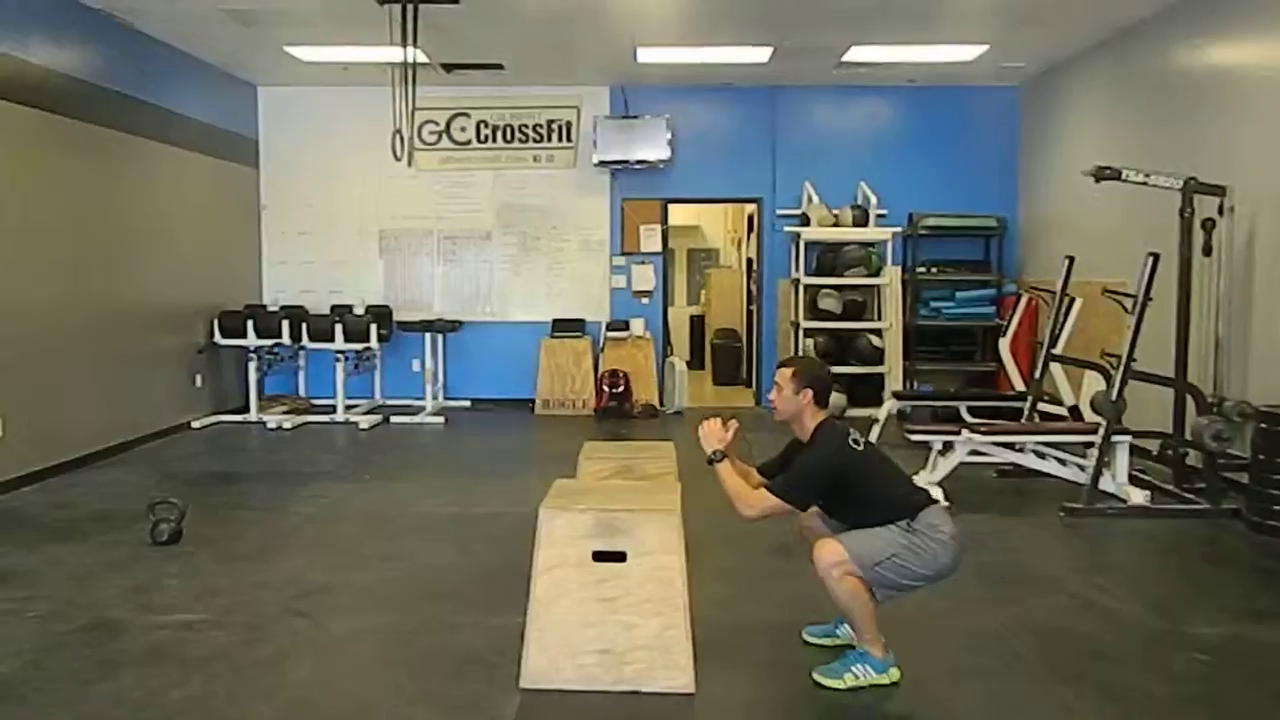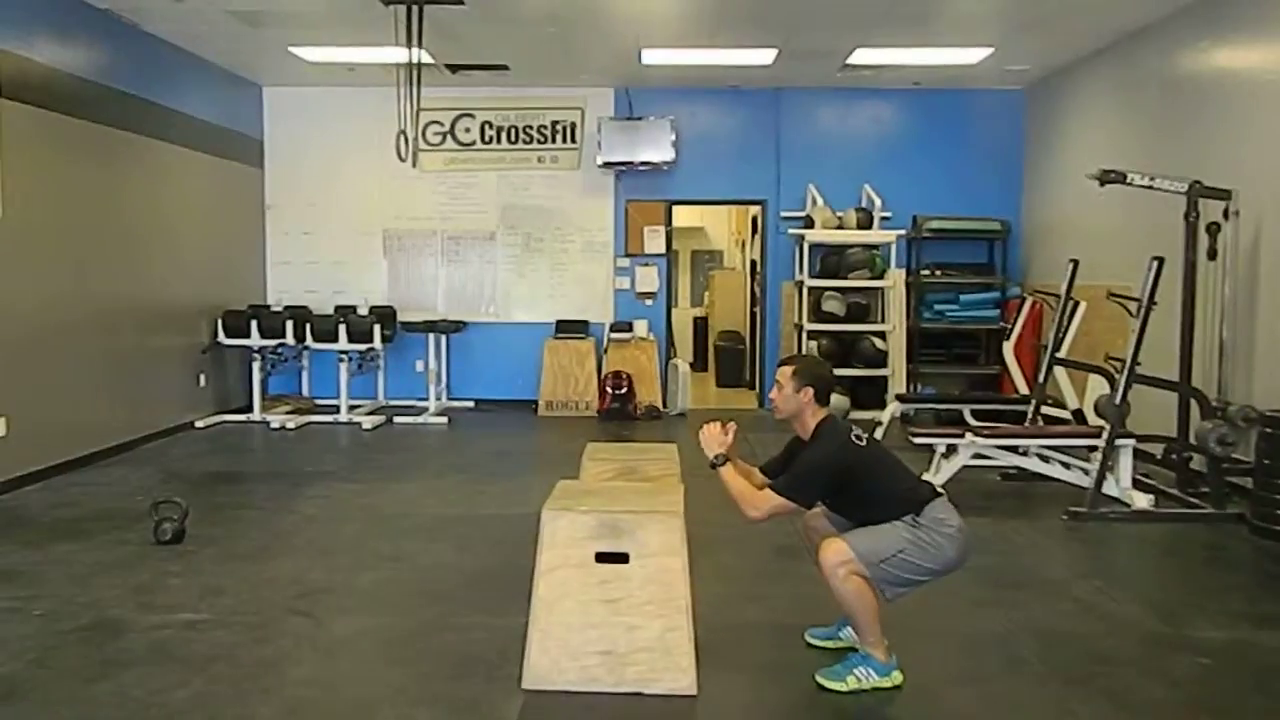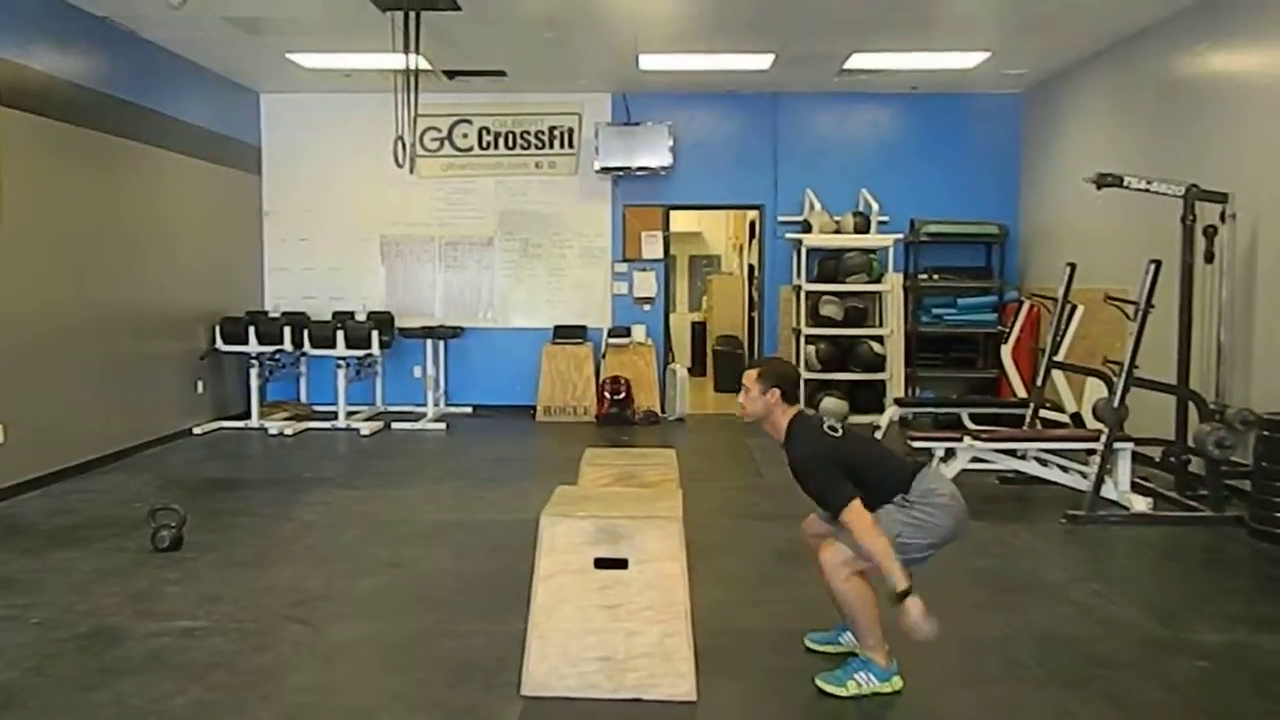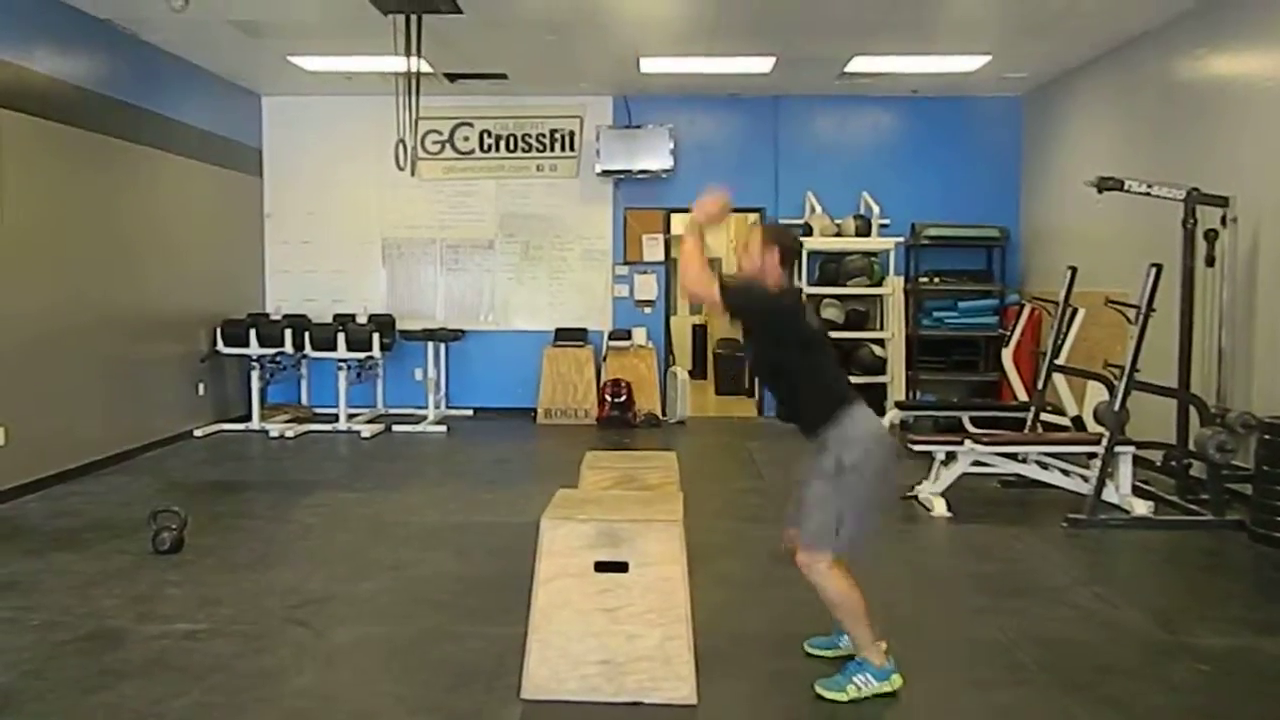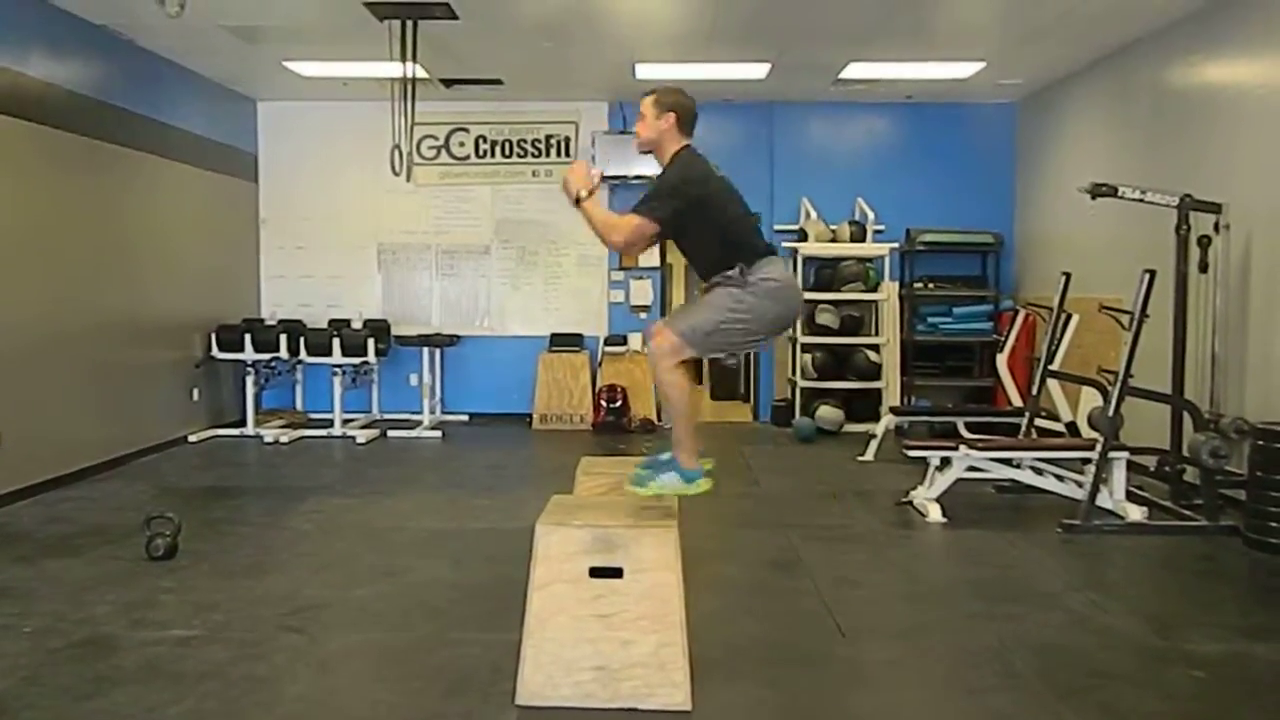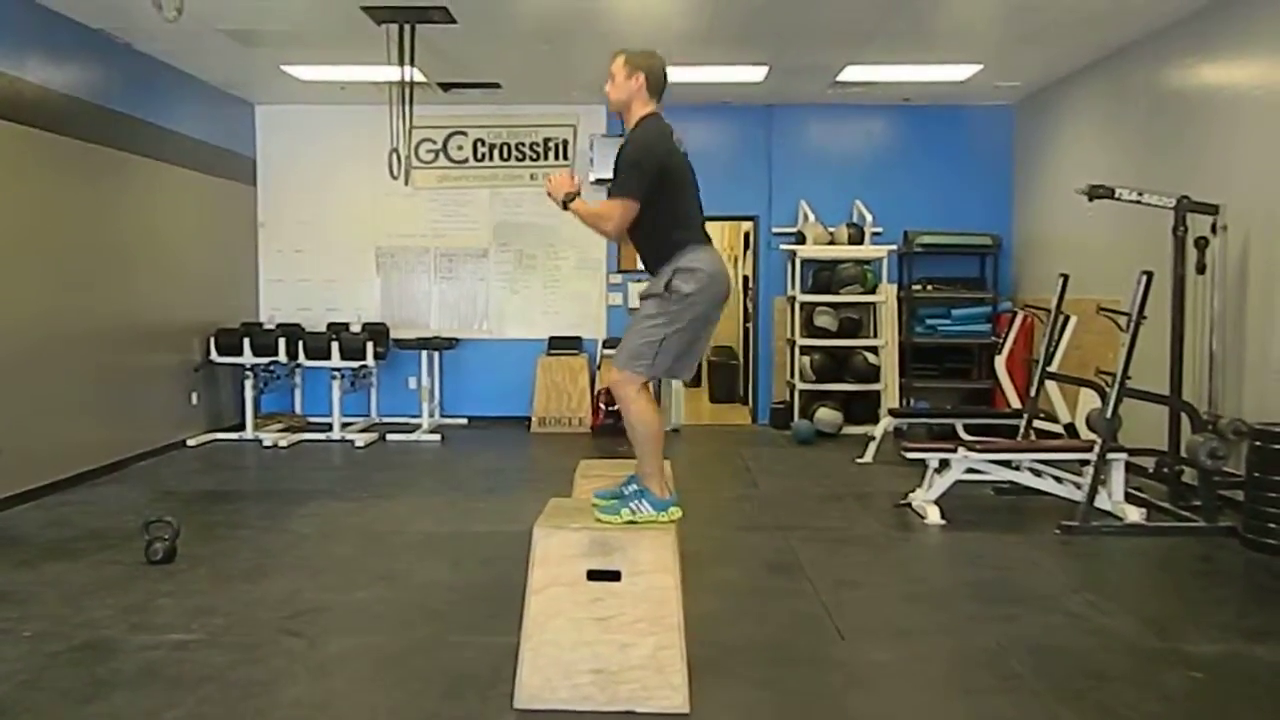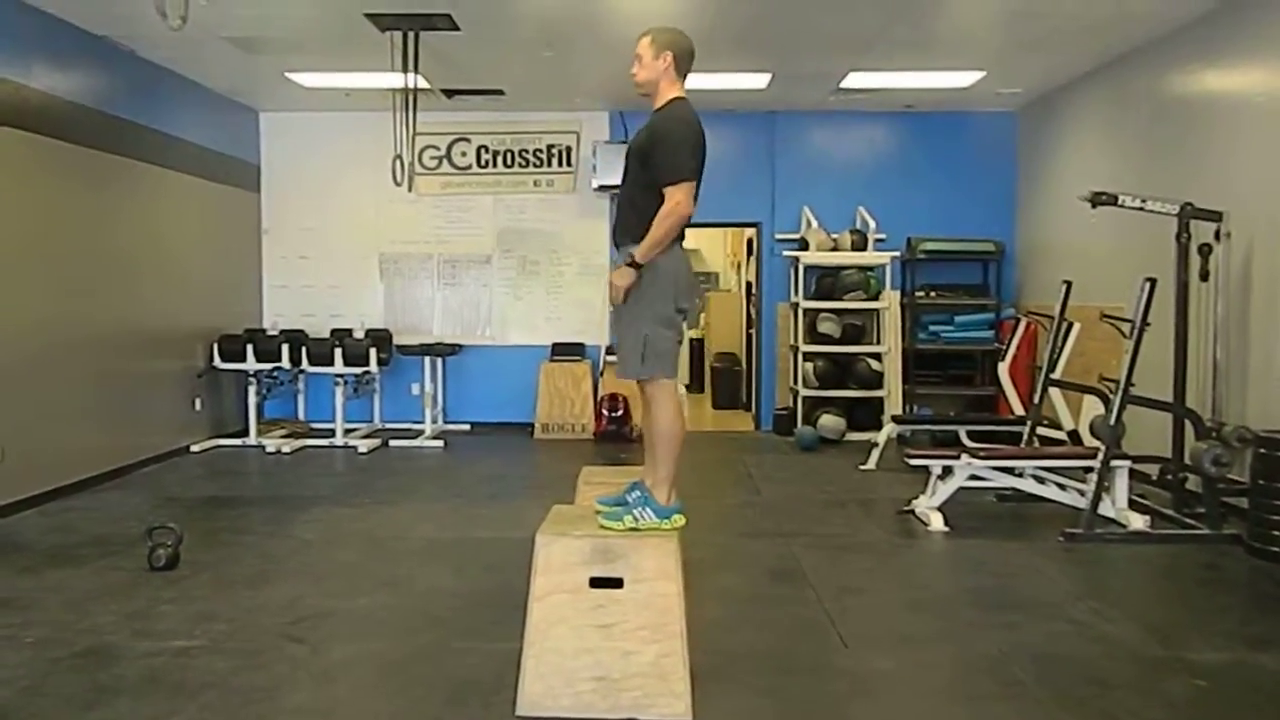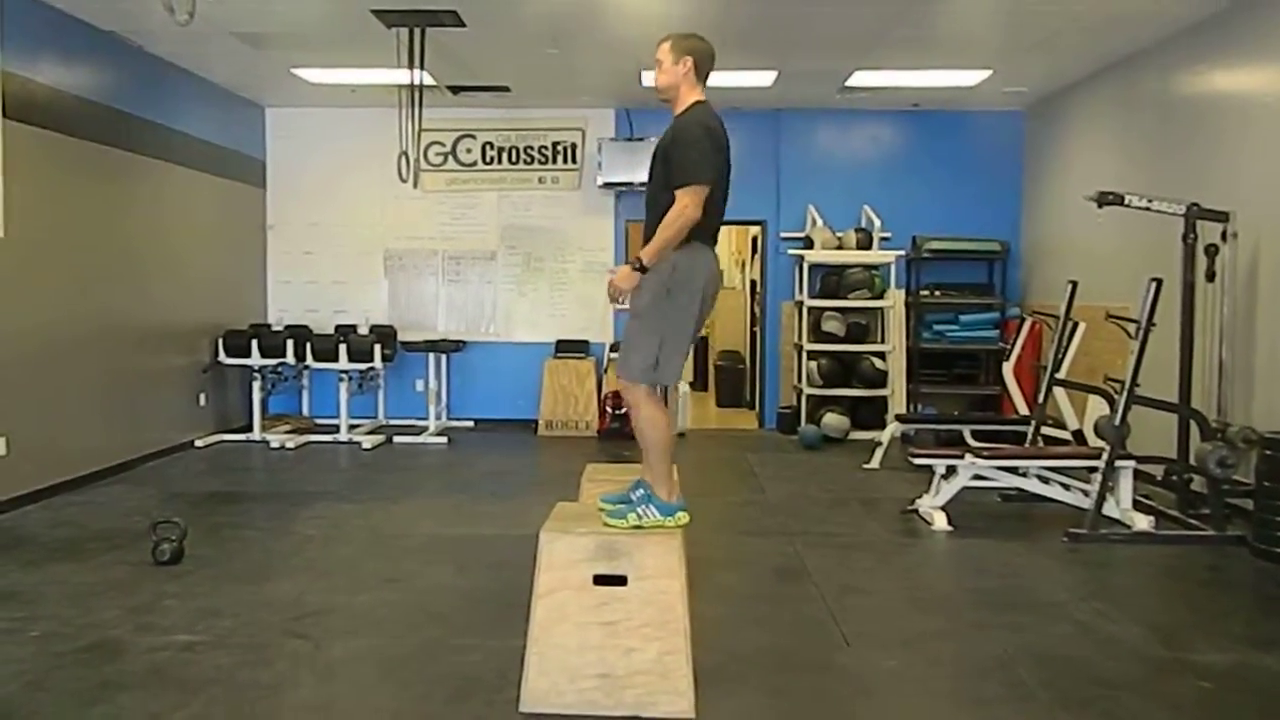
dt=0.4s
person 1, frame 1
left shoulder: (825, 456)
right shoulder: (814, 441)
left elbow: (751, 507)
right elbow: (756, 481)
left wrist: (716, 455)
right wrist: (725, 452)
left hip: (930, 540)
right hip: (907, 525)
left knee: (829, 558)
right knee: (812, 523)
left ankle: (876, 657)
right ankle: (856, 623)
person 1, frame 2
left shoulder: (827, 453)
right shoulder: (813, 439)
left elbow: (758, 508)
right elbow: (759, 480)
left wrist: (719, 459)
right wrist: (728, 455)
left hip: (936, 533)
right hip: (911, 520)
left knee: (835, 557)
right knee: (816, 524)
left ankle: (878, 660)
right ankle: (858, 626)
person 1, frame 3
left shoulder: (807, 452)
right shoulder: (803, 430)
left elbow: (860, 521)
left wrist: (904, 594)
left hip: (932, 504)
right hip: (913, 494)
left knee: (837, 558)
right knee: (815, 530)
left ankle: (879, 665)
right ankle: (856, 631)
person 1, frame 4
left shoulder: (774, 308)
right shoulder: (774, 304)
left elbow: (695, 291)
right elbow: (710, 288)
left wrist: (694, 232)
right wrist: (701, 230)
left hip: (853, 442)
right hip: (840, 438)
left knee: (814, 558)
right knee: (800, 538)
left ankle: (876, 666)
right ankle: (857, 636)
person 1, frame 5
left shoulder: (680, 178)
right shoulder: (685, 172)
left elbow: (622, 238)
right elbow: (638, 236)
left wrist: (583, 197)
right wrist: (595, 199)
left hip: (764, 285)
right hip: (747, 281)
left knee: (665, 348)
right knee: (667, 345)
left ankle: (686, 465)
right ankle: (684, 455)
person 1, frame 6
left shoulder: (644, 141)
right shoulder: (652, 137)
left elbow: (616, 222)
right elbow: (626, 222)
left wrist: (568, 199)
right wrist: (582, 201)
left hip: (688, 275)
right hip: (682, 272)
left knee: (626, 379)
right knee: (635, 377)
left ankle: (657, 495)
right ankle: (648, 480)
person 1, frame 7
left shoulder: (674, 123)
right shoulder: (666, 121)
left elbow: (679, 205)
left wrist: (632, 264)
left hip: (649, 266)
right hip: (646, 265)
left knee: (658, 382)
right knee: (650, 381)
left ankle: (662, 502)
right ankle: (651, 486)
person 1, frame 8
left shoulder: (693, 128)
right shoulder: (694, 126)
left elbow: (688, 209)
left wrist: (637, 265)
right wrist: (645, 264)
left hip: (680, 267)
right hip: (677, 266)
left knee: (638, 383)
right knee: (640, 382)
left ankle: (664, 500)
right ankle: (654, 485)
